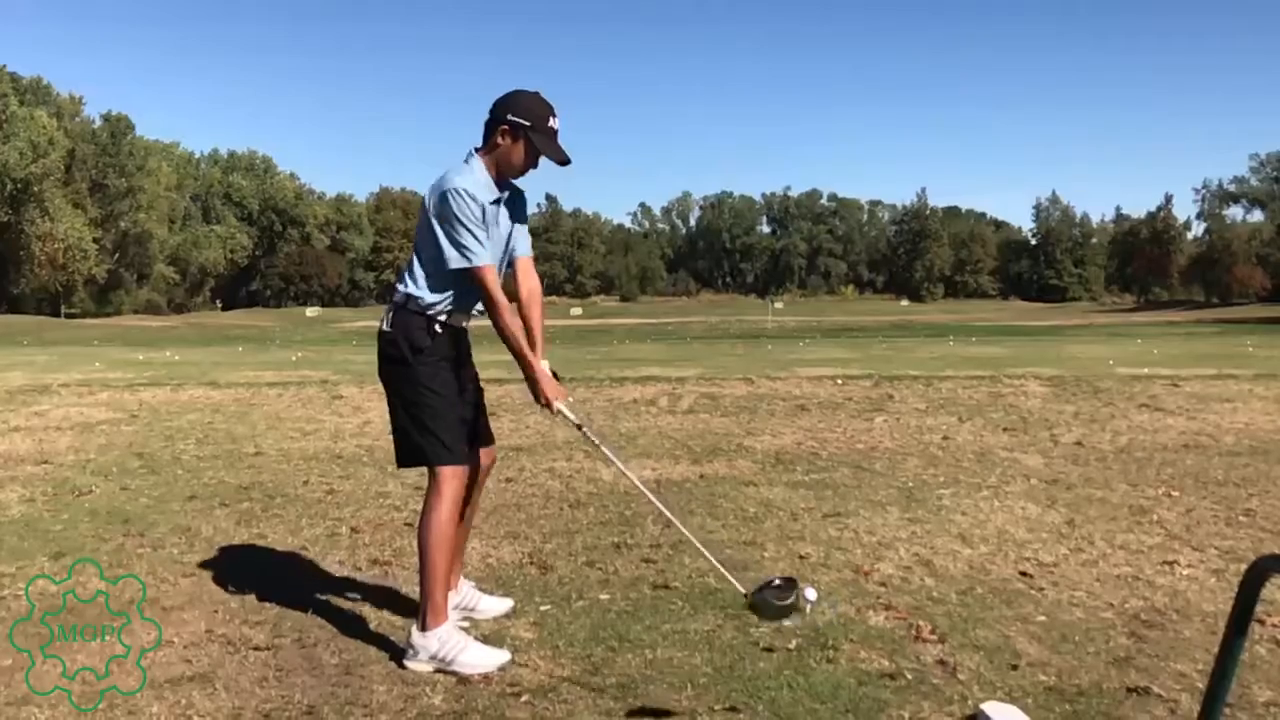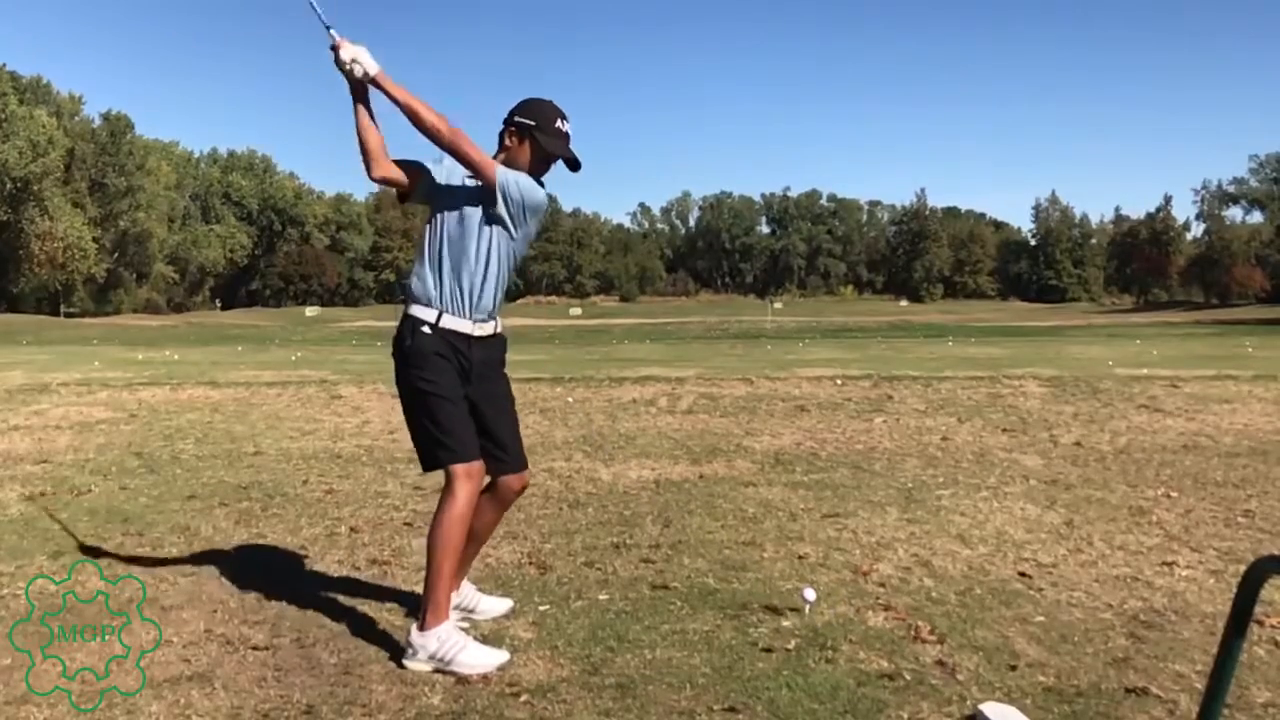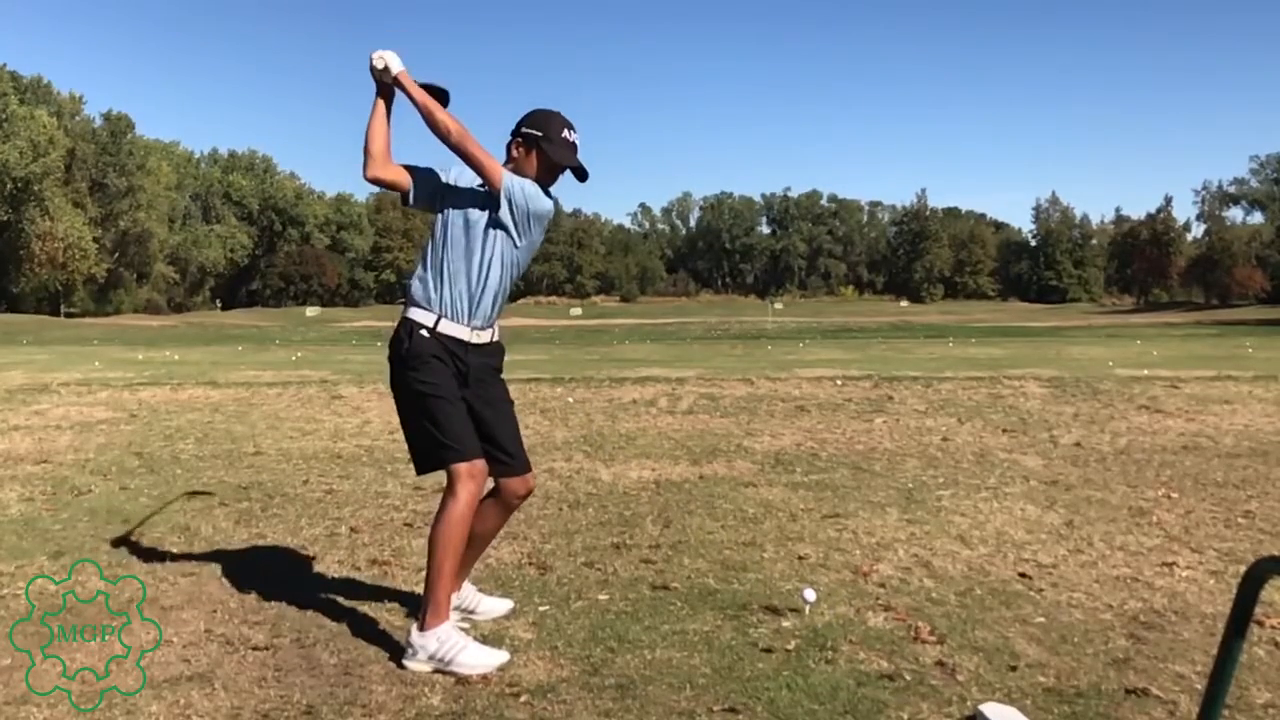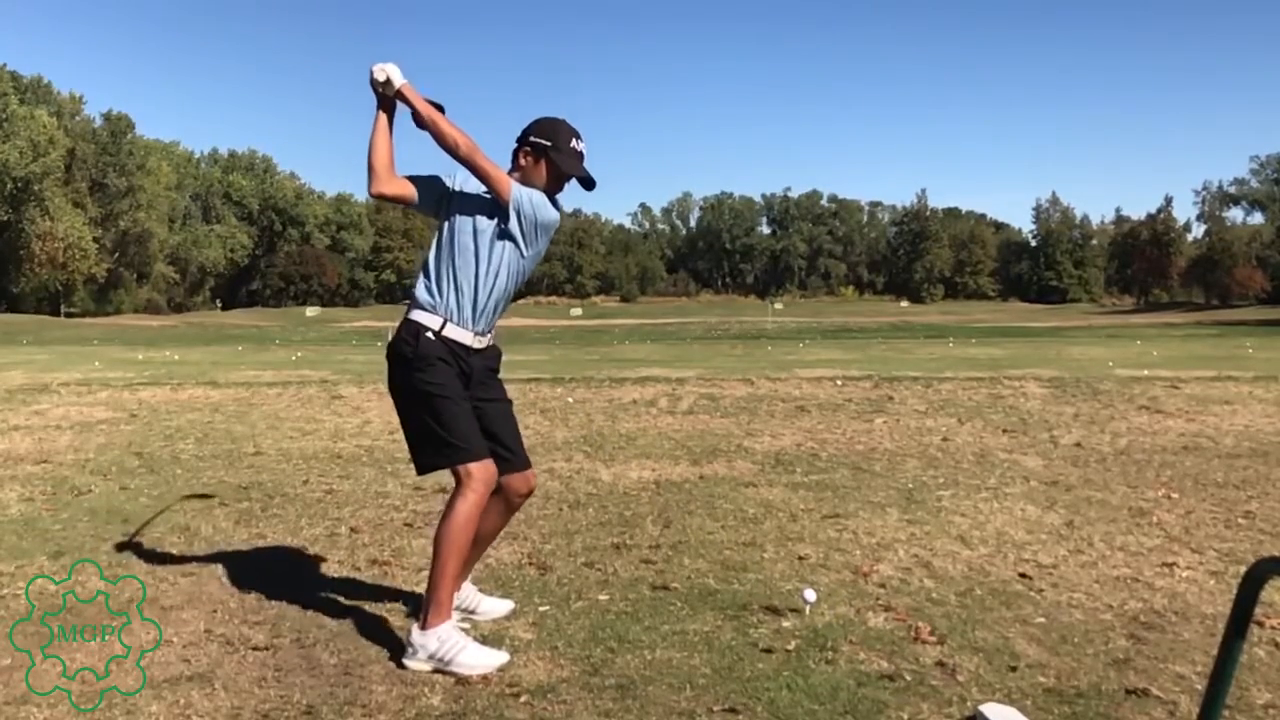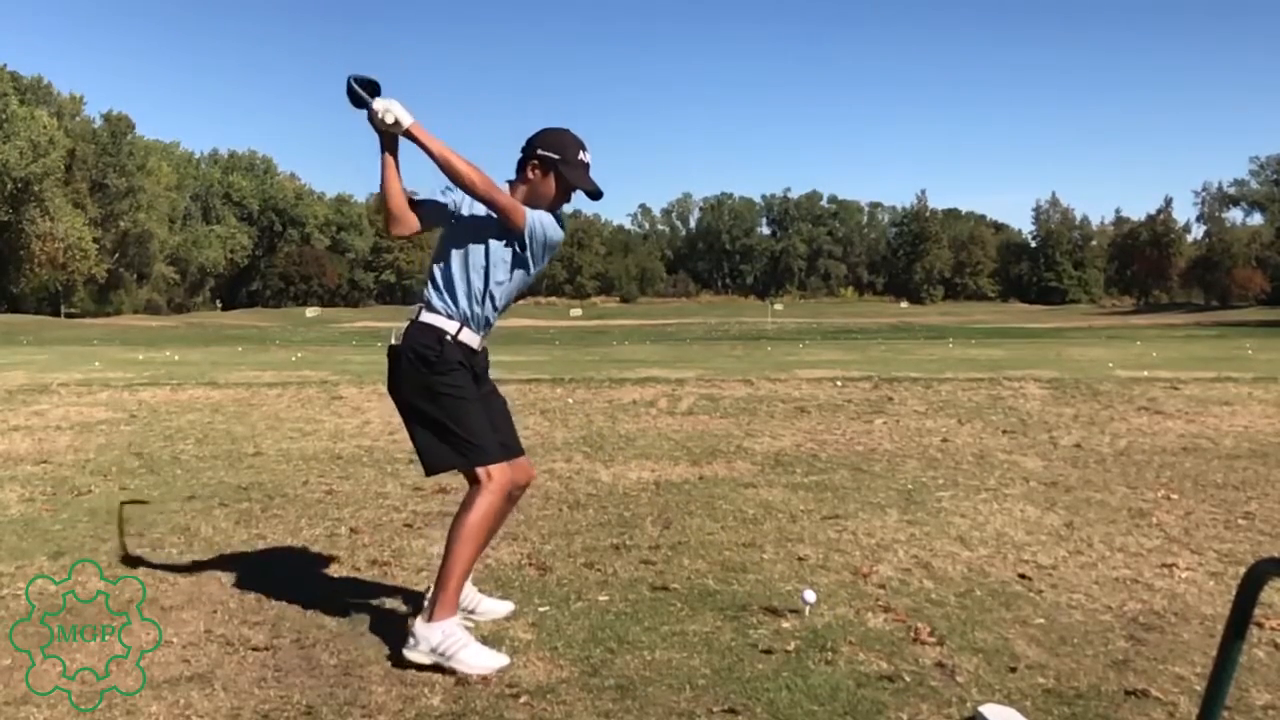
dt=0.5s
person 1, frame 1
left shoulder: (515, 202)
right shoulder: (458, 189)
left elbow: (526, 279)
right elbow: (485, 287)
left wrist: (540, 357)
right wrist: (531, 370)
left hip: (452, 338)
right hip: (418, 336)
left knee: (478, 459)
right knee: (450, 470)
left ankle: (450, 586)
right ankle: (432, 632)
person 1, frame 2
left shoulder: (532, 198)
right shoulder: (445, 174)
left elbow: (457, 144)
right elbow: (384, 171)
left wrist: (381, 78)
right wrist: (359, 88)
left hip: (483, 347)
right hip: (428, 341)
left knee: (510, 479)
right knee: (465, 474)
left ankle: (452, 586)
right ankle: (431, 632)
person 1, frame 3
left shoulder: (538, 207)
right shoulder: (453, 183)
left elbow: (461, 142)
right elbow: (377, 170)
left wrist: (405, 80)
right wrist: (384, 94)
left hip: (479, 353)
right hip: (426, 346)
left knee: (515, 483)
right knee: (468, 475)
left ankle: (453, 588)
right ankle: (431, 632)
person 1, frame 4
left shoulder: (544, 215)
right shoulder: (460, 188)
left elbow: (467, 152)
right elbow: (382, 185)
left wrist: (406, 90)
right wrist: (386, 105)
left hip: (475, 356)
right hip: (426, 348)
left knee: (518, 482)
right knee: (478, 475)
left ankle: (453, 587)
right ankle: (432, 631)
person 1, frame 5
left shoulder: (549, 232)
right shoulder: (465, 193)
left elbow: (488, 195)
right elbow: (401, 225)
left wrist: (414, 130)
right wrist: (390, 147)
left hip: (466, 355)
right hip: (430, 350)
left knee: (517, 474)
right knee: (492, 476)
left ankle: (454, 588)
right ankle: (436, 625)
